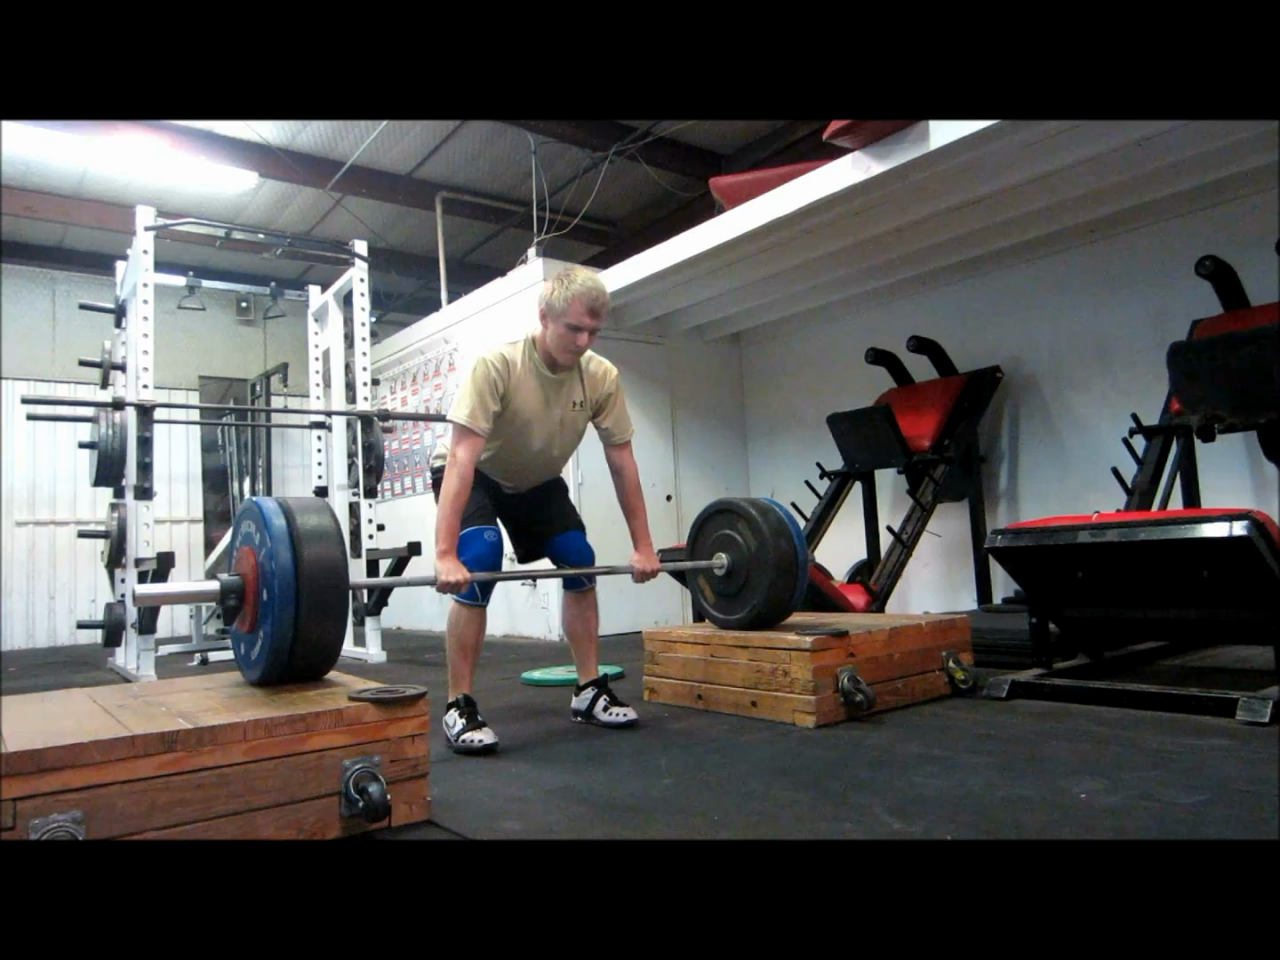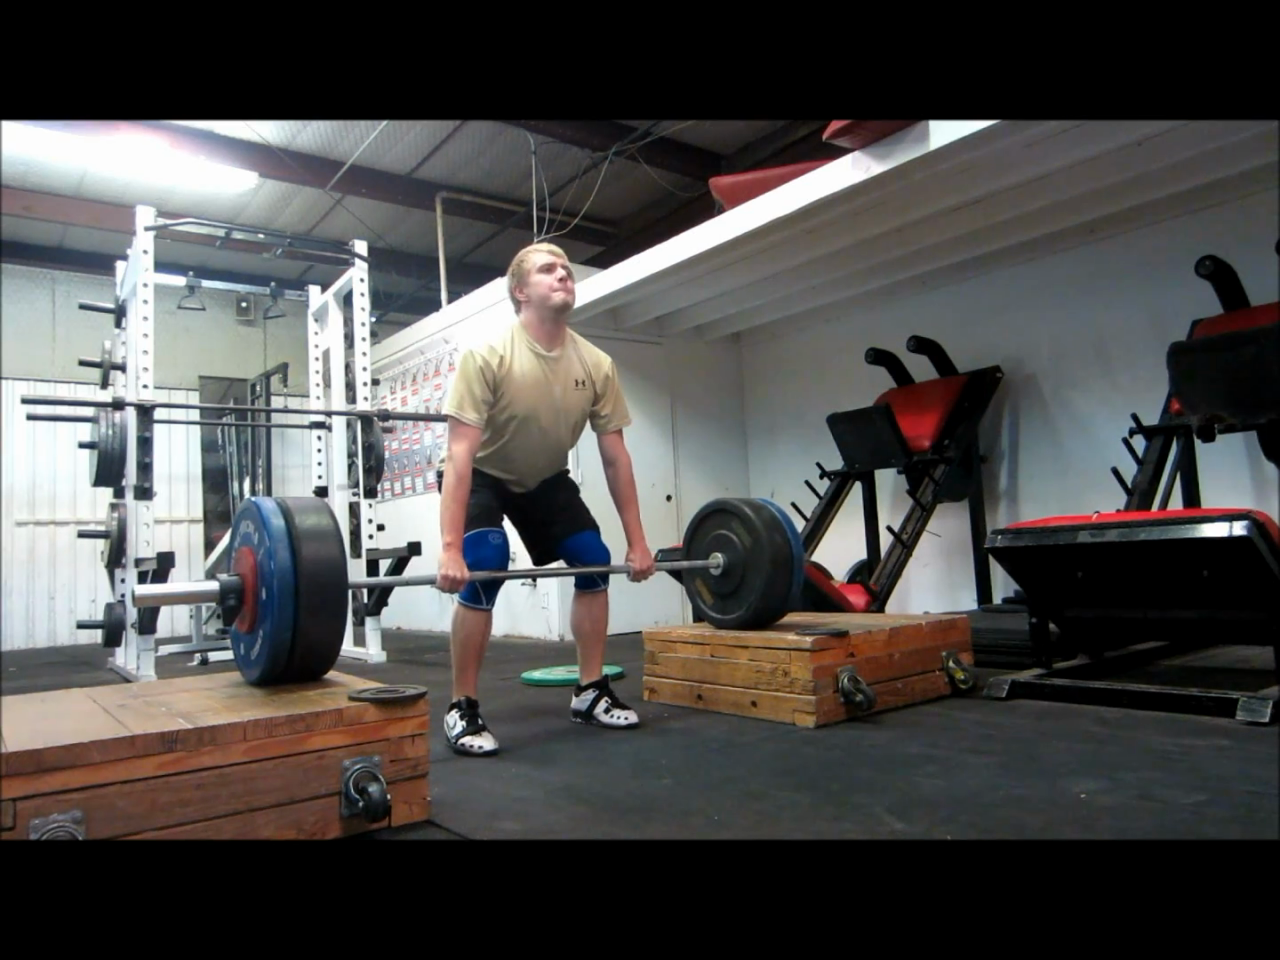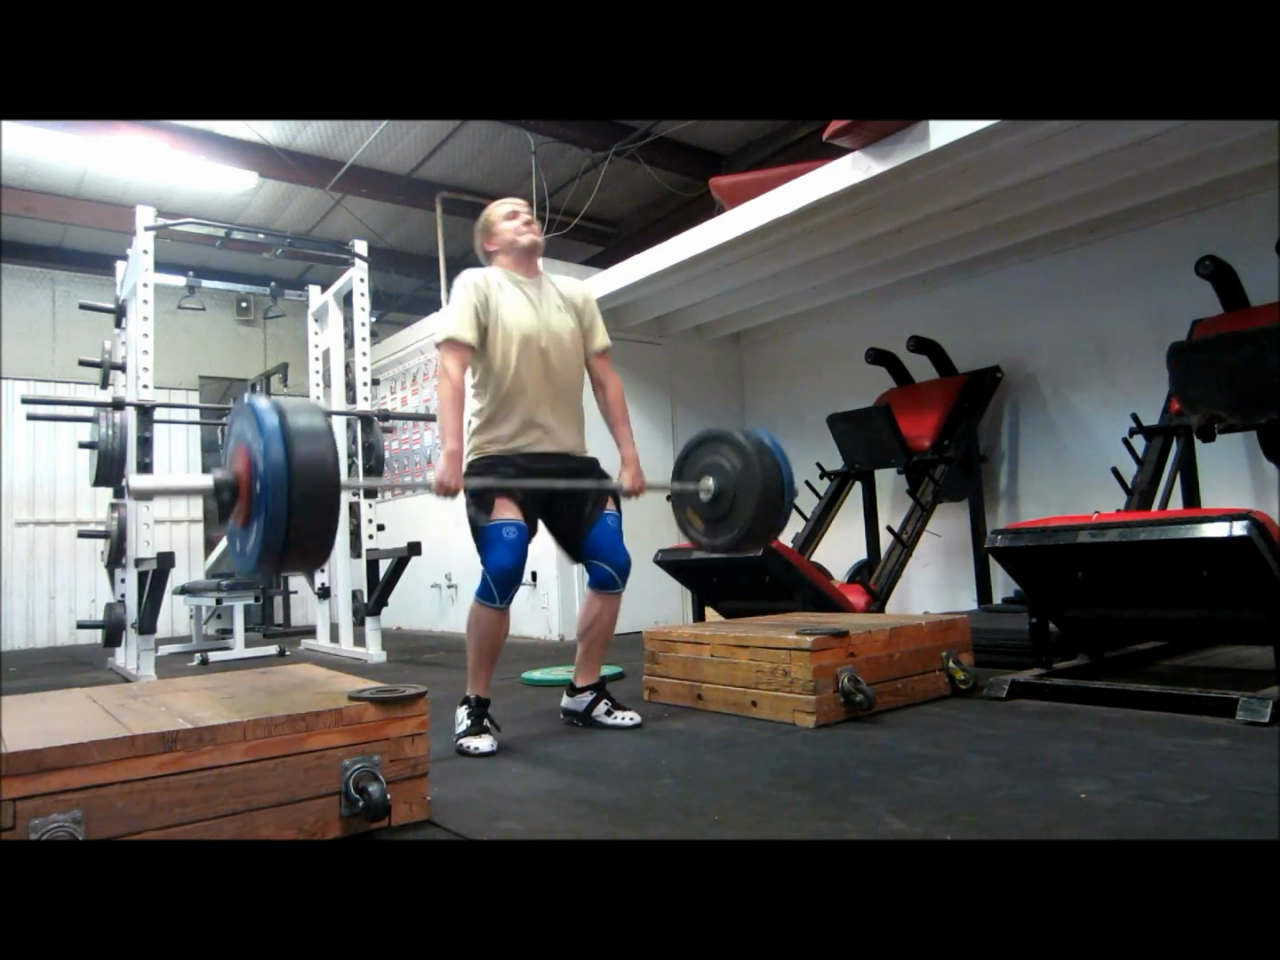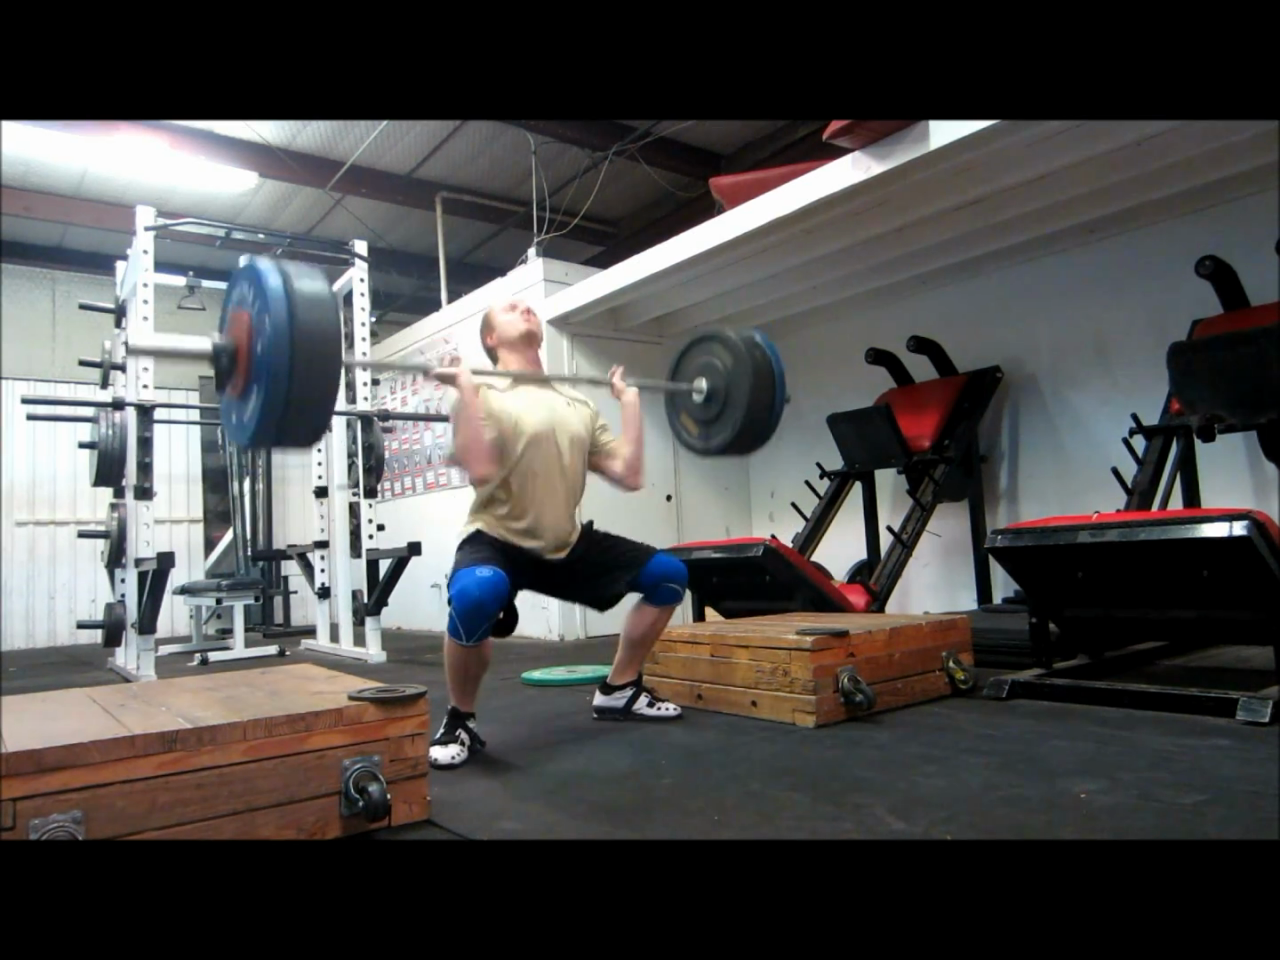
dt=0.5s
person 1, frame 1
left shoulder: (602, 377)
right shoulder: (497, 363)
left elbow: (622, 463)
right elbow: (462, 460)
left wrist: (643, 546)
right wrist: (445, 553)
left hip: (538, 480)
right hip: (475, 475)
left knee: (580, 561)
right knee: (478, 564)
left ankle: (590, 690)
right ankle: (460, 707)
person 1, frame 2
left shoulder: (596, 365)
right shoulder: (488, 357)
left elbow: (616, 456)
right elbow: (460, 453)
left wrist: (637, 542)
right wrist: (450, 548)
left hip: (544, 479)
right hip: (482, 476)
left knee: (594, 561)
right knee: (485, 568)
left ankle: (591, 692)
right ankle: (463, 710)
person 1, frame 3
left shoulder: (575, 294)
right shoulder: (476, 286)
left elbow: (604, 374)
right elbow: (453, 369)
left wrist: (629, 454)
right wrist: (451, 452)
left hip: (568, 453)
right hip: (502, 456)
left knee: (612, 563)
right knee: (504, 566)
left ankle: (584, 693)
right ankle: (474, 707)
person 1, frame 4
left shoulder: (578, 403)
right shoulder: (484, 395)
left elbow: (629, 476)
right elbow: (481, 471)
left wrist: (629, 401)
right wrist: (466, 386)
left hip: (566, 543)
right hip: (498, 539)
left knee: (668, 575)
right knee: (474, 598)
left ankle: (618, 689)
right ankle: (460, 720)
